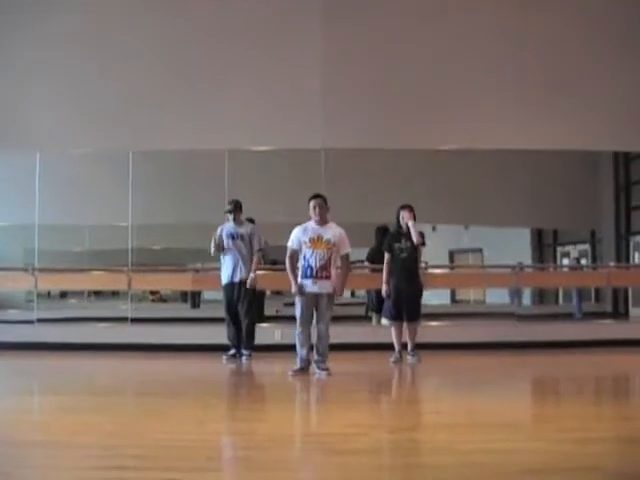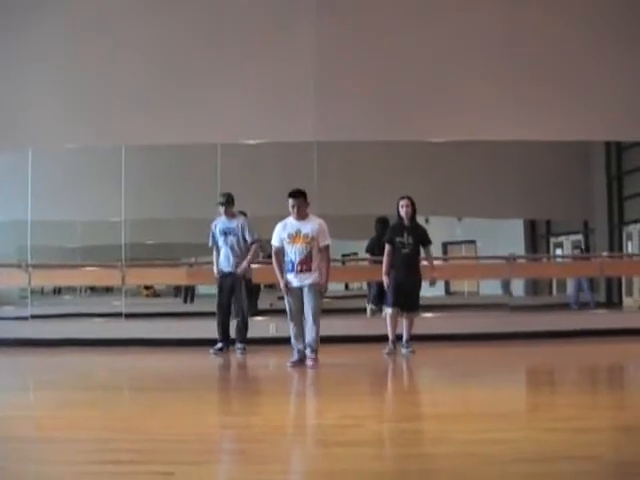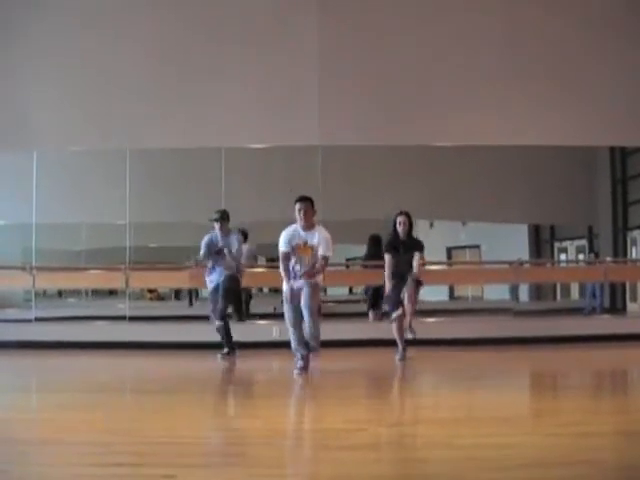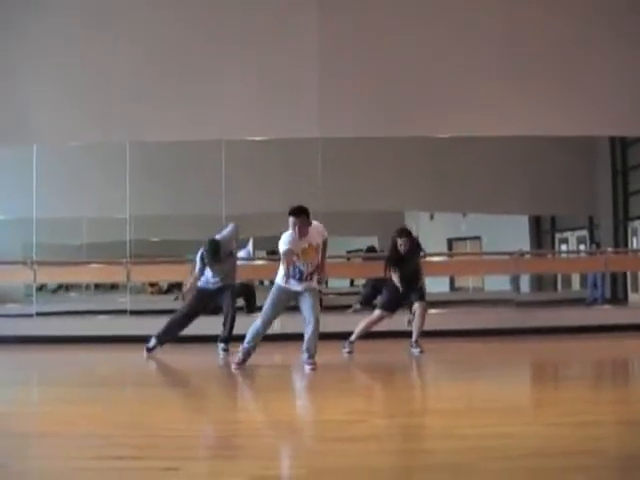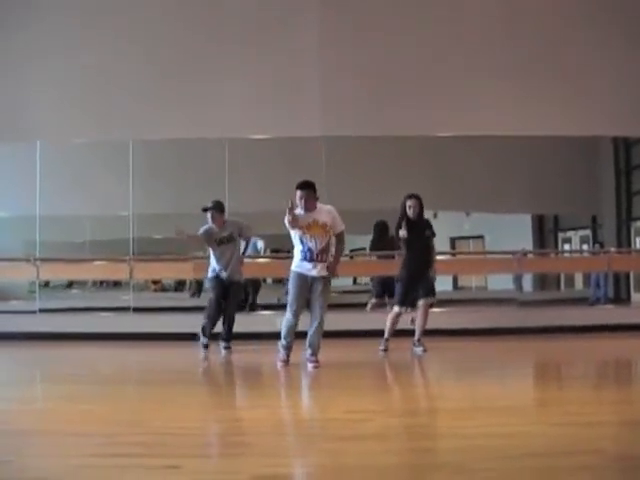
dt=1s
person 1, frame 1
left shoulder: (338, 233)
right shoulder: (300, 231)
left elbow: (345, 261)
right elbow: (290, 258)
left wrist: (342, 284)
right wrist: (293, 283)
left hip: (327, 288)
right hip: (304, 286)
left knee: (323, 326)
right knee: (302, 325)
left ankle: (321, 362)
right ankle: (302, 363)
person 1, frame 2
left shoulder: (318, 225)
right shoulder: (282, 227)
left elbow: (325, 253)
right elbow: (276, 254)
left wrist: (325, 279)
right wrist: (281, 279)
left hip: (312, 280)
right hip: (291, 281)
left knee: (312, 317)
right knee: (294, 320)
left ankle: (311, 352)
right ankle: (298, 354)
person 1, frame 3
left shoulder: (323, 235)
right shoulder: (288, 233)
left elbow: (324, 263)
right elbow: (283, 261)
left wrist: (314, 273)
right wrist: (288, 285)
left hip: (310, 282)
right hip: (291, 284)
left knee: (309, 311)
right knee: (293, 324)
left ankle: (313, 343)
right ankle: (301, 358)
person 1, frame 4
left shoulder: (317, 228)
right shoulder: (287, 239)
left elbow: (324, 241)
right elbow: (286, 255)
left wrist: (322, 263)
right wrist: (286, 263)
left hip: (308, 286)
right hip: (284, 285)
left knee: (313, 320)
right knee: (264, 319)
left ankle: (308, 356)
right ankle: (245, 352)
person 1, frame 5
left shoulder: (329, 212)
right shoulder: (294, 215)
left elbow: (340, 237)
right elbow: (292, 224)
left wrist: (335, 262)
right wrist: (291, 215)
left hip: (322, 272)
right hip: (299, 270)
left knee: (318, 315)
right knee: (292, 312)
left ankle: (312, 353)
right ankle: (285, 348)
person 2, frame 1
left shoulder: (250, 229)
right shoulder: (222, 229)
left elbow: (256, 253)
right elbow: (214, 251)
left wrist: (253, 272)
right wrist: (215, 241)
left hip: (245, 277)
right hip: (228, 277)
left knee: (246, 314)
right knee: (230, 314)
left ankle: (246, 348)
right ankle: (235, 347)
person 2, frame 2
left shoulder: (242, 221)
right shoulder: (216, 224)
left elbow: (254, 244)
right elbow: (215, 247)
left wrist: (245, 264)
right wrist: (215, 266)
left hip: (239, 270)
right hip: (223, 271)
left knee: (241, 307)
right knee: (222, 307)
left ankle: (241, 341)
right ankle: (223, 341)
person 2, frame 3
left shoulder: (235, 238)
right shoulder: (209, 239)
left elbow: (238, 263)
right elbow: (202, 258)
left wrist: (230, 257)
right wrist: (200, 259)
left hip: (231, 277)
right hip: (214, 280)
right knee: (216, 314)
left ankle: (220, 318)
right ankle: (229, 346)
person 2, frame 4
left shoulder: (228, 237)
right shoulder: (203, 254)
left elbow: (234, 226)
right elbow: (197, 275)
right wrist: (186, 291)
left hip: (226, 284)
right hip: (206, 285)
left knee: (230, 311)
right knee: (186, 312)
left ankle: (223, 342)
right ankle: (157, 339)
person 2, frame 5
left shoulder: (236, 226)
right shoulder: (207, 230)
left elbow: (248, 238)
right elbow: (197, 239)
left wrist: (242, 255)
left hip: (234, 276)
right hip: (215, 274)
left knee: (230, 310)
right knee: (215, 302)
left ankle: (226, 340)
right ankle: (206, 333)
person 3, frame 1
left shoulder: (418, 234)
right shoulder: (392, 237)
left elbow: (417, 241)
right elbow: (387, 262)
left wrist: (411, 220)
right wrist: (384, 283)
left hip: (413, 282)
right hip: (395, 282)
left knee: (412, 318)
right knee: (394, 318)
left ankle: (411, 350)
right ankle: (397, 352)
person 3, frame 2
left shoulder: (420, 230)
right shoulder: (393, 229)
left elbow: (427, 252)
right elbow: (387, 253)
left wrist: (433, 272)
right wrist: (385, 274)
left hip: (413, 275)
right hip: (396, 274)
left knee: (410, 310)
right knee: (392, 309)
left ankle: (406, 342)
right ankle: (391, 343)
person 3, frame 3
left shoulder: (416, 243)
right shoulder: (391, 241)
left elbow: (418, 260)
right elbow: (388, 263)
left wrist: (415, 274)
right wrist: (388, 281)
left hip: (410, 278)
right hip: (395, 281)
left knee: (409, 292)
right knee: (397, 315)
left ankle: (409, 324)
right ankle: (401, 349)
person 3, frame 4
left shoulder: (415, 247)
right shoulder: (393, 256)
right elbow: (394, 274)
left wrist: (421, 279)
right wrist: (397, 281)
left hip: (414, 285)
right hip: (395, 287)
left knee: (420, 307)
right knee: (378, 315)
left ankle: (414, 342)
right ankle: (350, 341)
person 3, frame 5
left shoulder: (426, 225)
right shoulder: (403, 224)
left elbow: (431, 248)
right elbow: (402, 237)
left wrist: (432, 267)
right wrist: (403, 235)
left hip: (424, 272)
right hip: (407, 272)
left knee: (423, 304)
right knee: (398, 309)
left ankle: (417, 341)
right ankle: (386, 339)
